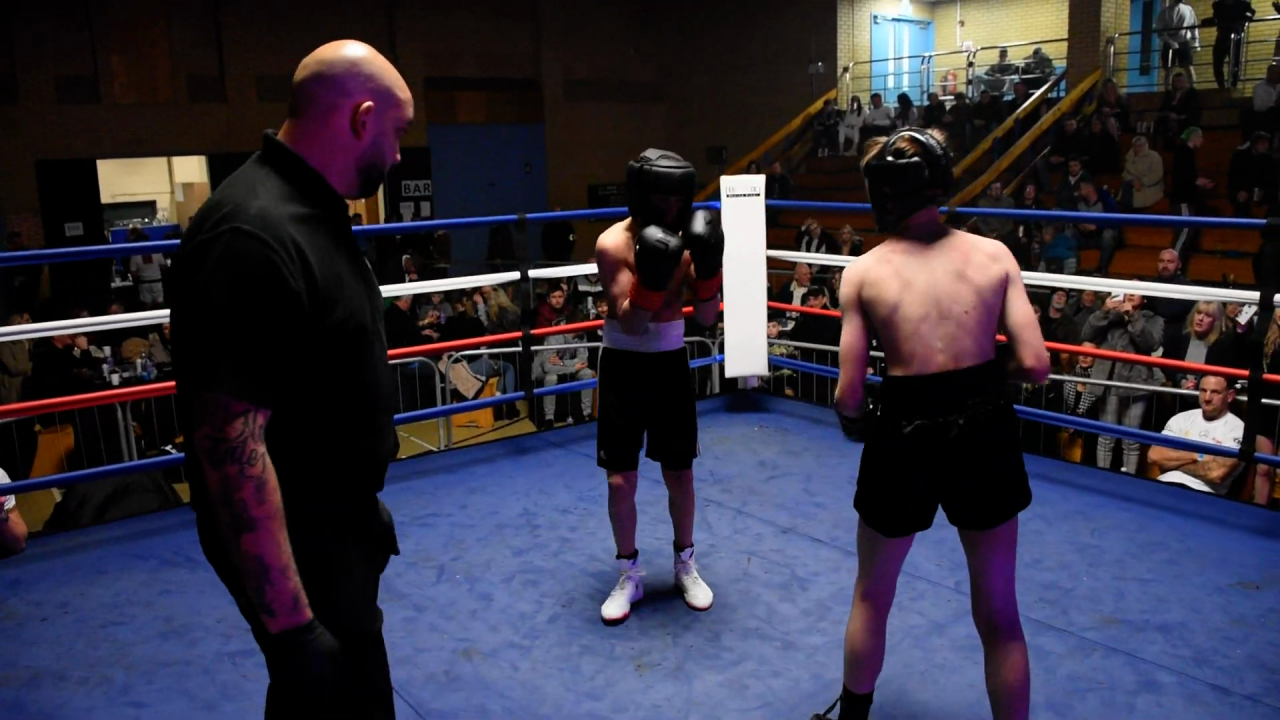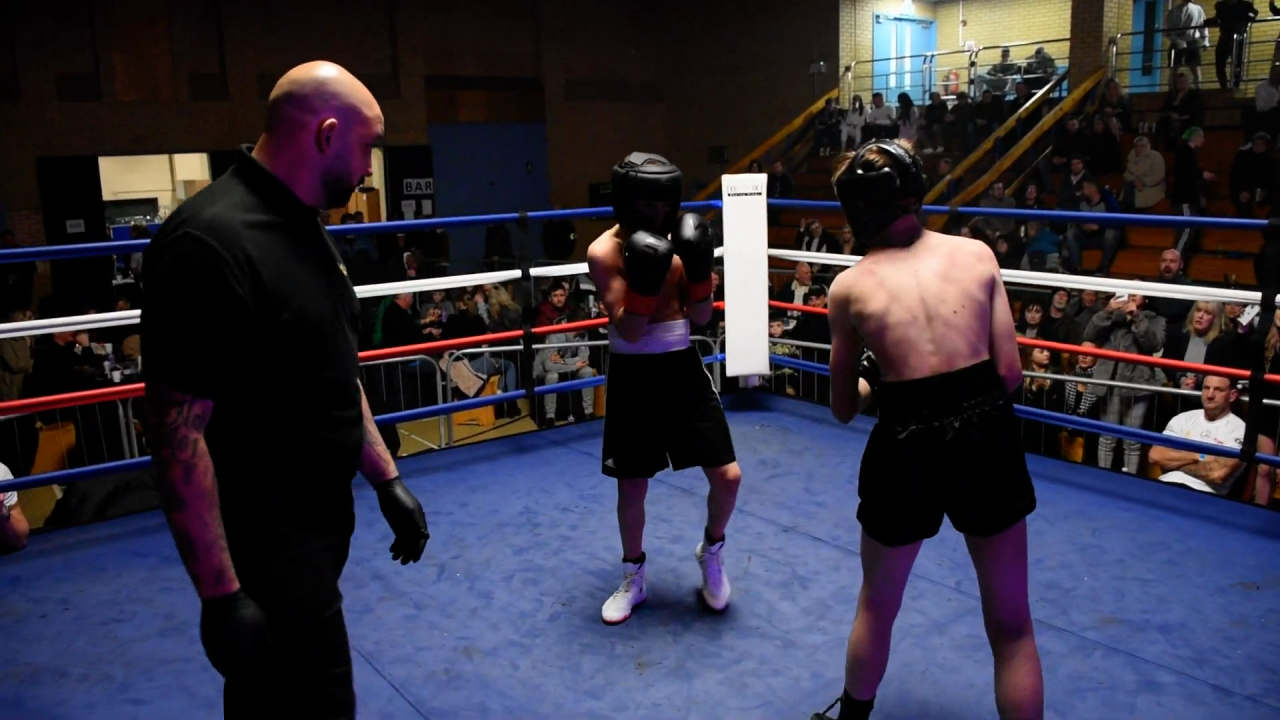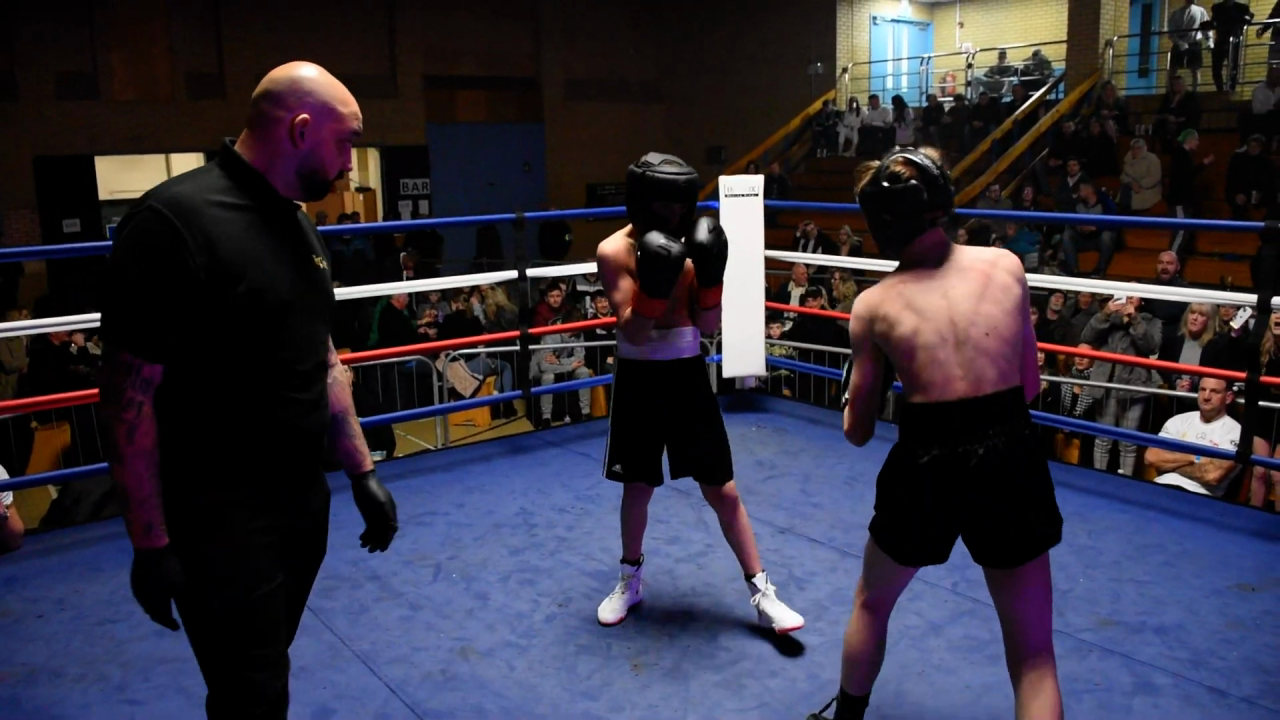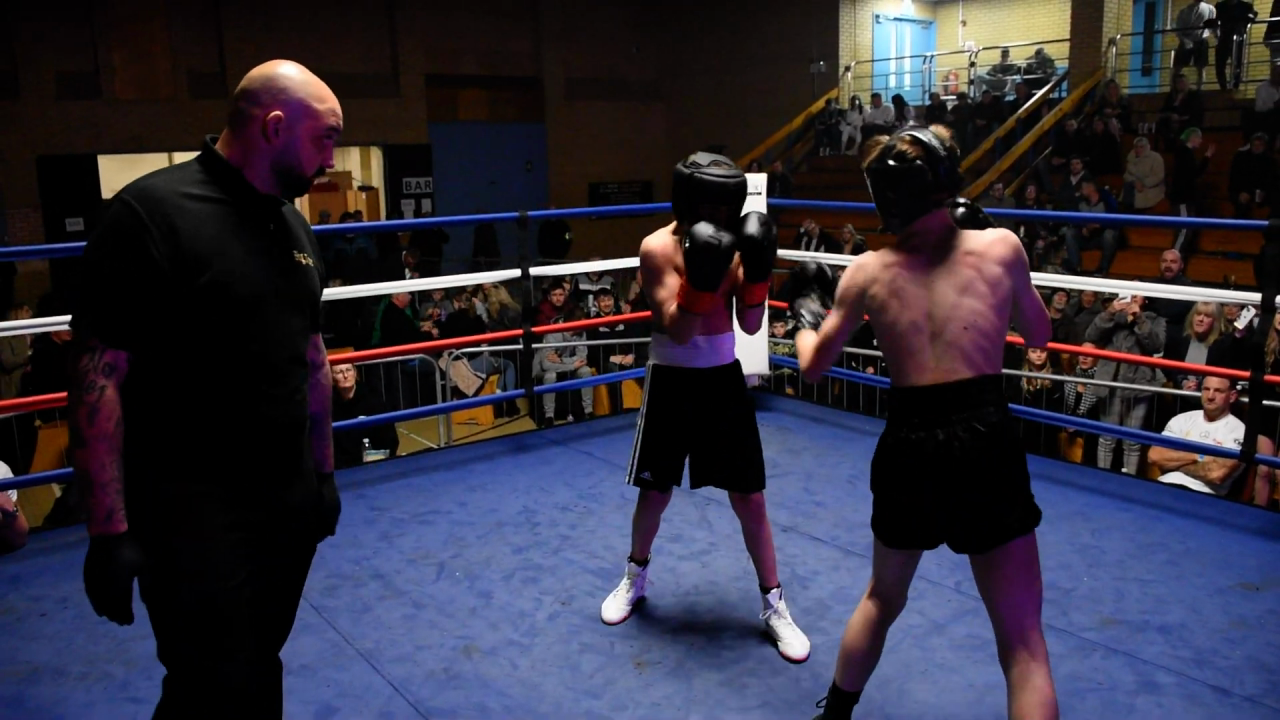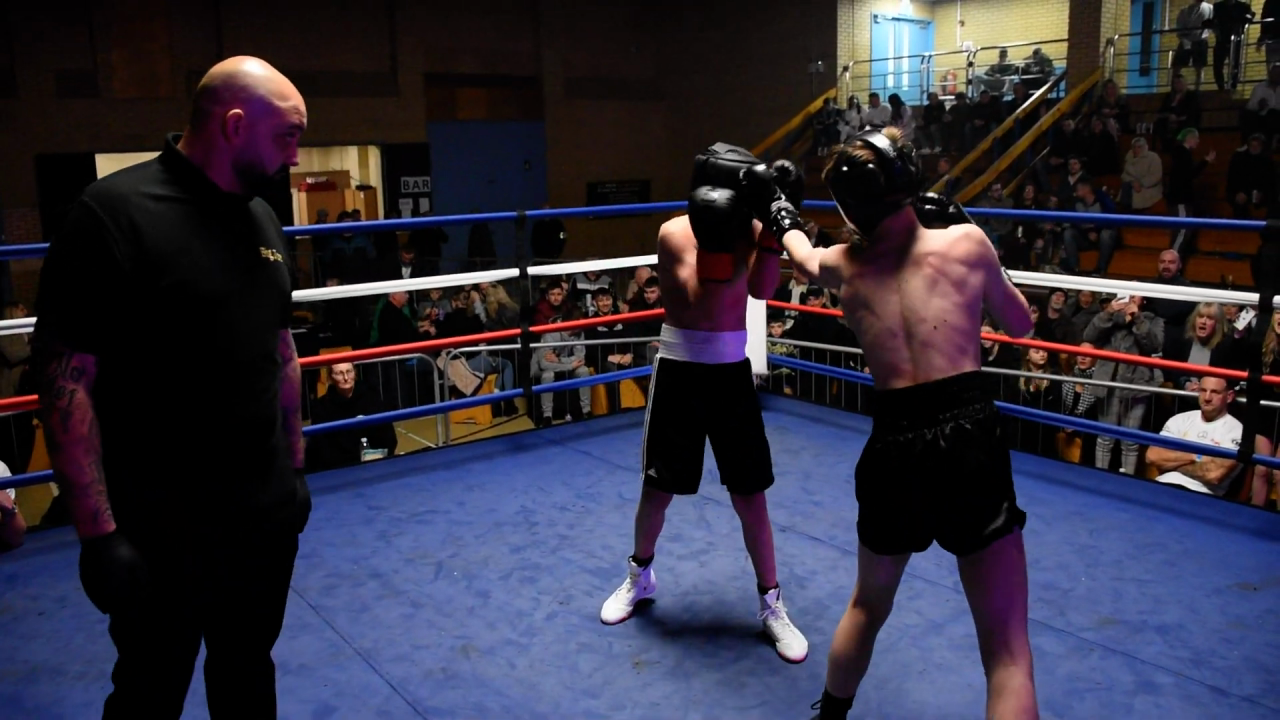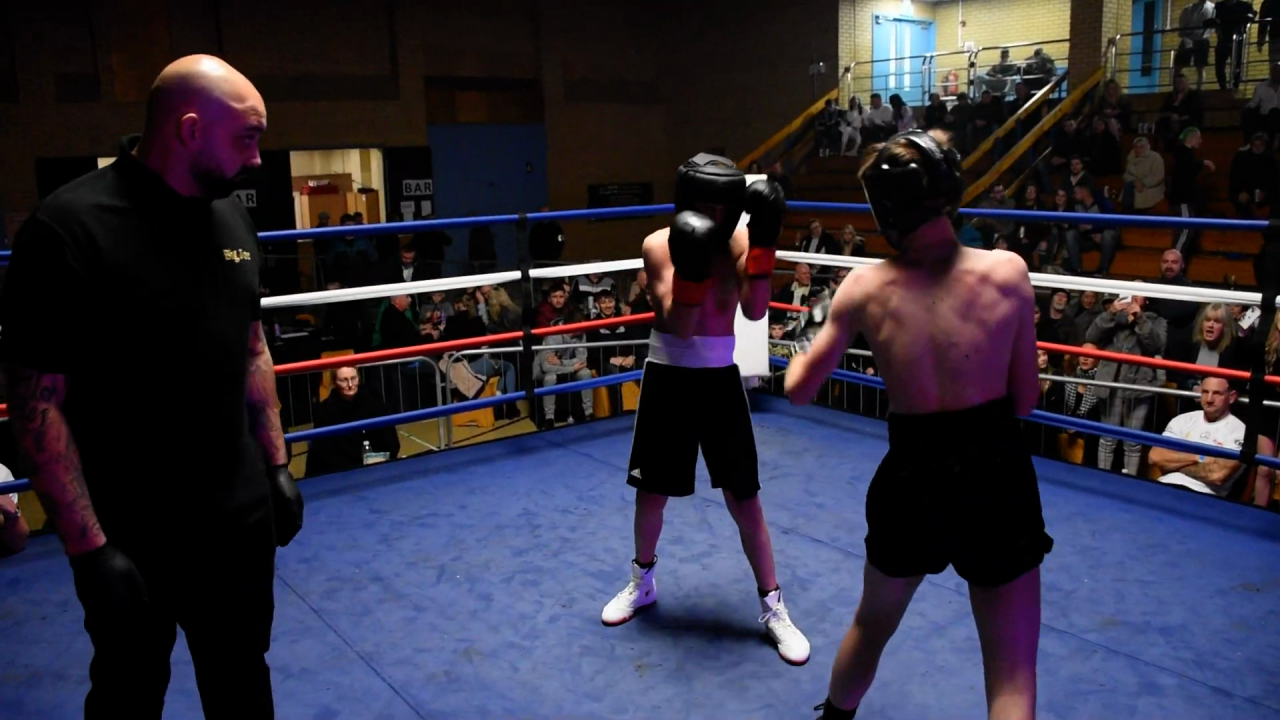
dt=0.2s
person 1, frame 1
left shoulder: (306, 213)
right shoulder: (255, 235)
right elbow: (232, 445)
left wrist: (365, 502)
right wrist: (290, 621)
left hip: (333, 519)
right hip: (294, 543)
person 1, frame 2
left shoulder: (299, 227)
right shoulder: (211, 241)
right elbow: (179, 430)
left wrist: (388, 480)
right wrist: (220, 593)
left hip: (314, 514)
right hip: (263, 533)
person 1, frame 3
left shoulder: (294, 224)
right shoulder: (177, 220)
right elbow: (130, 391)
left wrist: (363, 472)
right wrist: (153, 545)
left hip: (299, 501)
right hip: (219, 513)
person 1, frame 4
left shoulder: (291, 224)
right shoulder: (151, 213)
right elbow: (98, 377)
left wrist: (322, 472)
right wrist: (110, 530)
left hip: (285, 500)
right hip: (191, 508)
person 1, frame 5
left shoulder: (262, 218)
right shoulder: (113, 214)
right elbow: (66, 382)
left wrist: (295, 467)
right wrist: (99, 532)
left hip: (264, 501)
right hip: (162, 514)
person 1, frame 6
left shoulder: (229, 214)
right shoulder: (69, 227)
left wrist: (277, 465)
right wrist: (88, 547)
left hip: (237, 503)
right hip: (131, 520)
person 2, frame 1
left shoulder: (864, 273)
right shoulder: (994, 255)
left elbow: (848, 395)
right elbow: (1033, 365)
left wrist: (856, 418)
left hip: (904, 435)
right hip: (983, 432)
left knee: (872, 595)
right knee: (998, 613)
person 2, frame 2
left shoulder: (849, 286)
right shoulder: (976, 254)
left elbow: (844, 407)
right elbow: (1009, 372)
left hip: (906, 443)
right hip: (985, 434)
left knee: (877, 604)
right knee: (1011, 624)
person 2, frame 3
left shoulder: (875, 305)
right shoulder: (1004, 266)
left elbow: (858, 430)
right elbow: (1030, 387)
left wrist: (851, 394)
left hip: (924, 465)
right hip: (1008, 461)
left knee: (872, 602)
right knee: (1032, 657)
person 2, frame 4
left shoulder: (868, 274)
right shoulder: (999, 248)
left elbow: (813, 365)
right elbow: (1040, 335)
left wrist: (808, 309)
left hip: (907, 451)
right hip: (984, 444)
left knee: (882, 600)
right knee: (1023, 647)
person 2, frame 5
left shoulder: (844, 266)
right shoulder: (965, 243)
left elbow: (804, 256)
right elbow: (1021, 326)
left wrist: (781, 218)
left hip: (892, 451)
right hip: (970, 445)
left knee: (868, 604)
right knee: (1007, 650)
person 2, frame 6
left shoulder: (865, 290)
right shoulder: (1007, 271)
left elbow: (799, 388)
right elbow: (1026, 399)
left wrist: (801, 364)
left hip: (911, 478)
right hip: (996, 477)
left knee: (872, 623)
person 3, frame 1
left shoulder: (688, 240)
right shoulder: (613, 244)
left elbow: (707, 317)
right elbow: (631, 323)
left wrist: (707, 264)
right wrist: (653, 277)
left hip: (671, 363)
right hip: (623, 365)
left knee: (679, 476)
right knee: (620, 481)
left ankle: (685, 563)
right ankle: (628, 574)
person 3, frame 2
left shoulder: (681, 240)
right shoulder: (604, 251)
left elbow: (700, 319)
right elbow: (629, 331)
left wrist: (700, 268)
right wrist: (645, 283)
left hip: (681, 366)
right hip: (631, 373)
left knee: (727, 475)
right knee: (632, 485)
left ankle: (712, 551)
right ankle: (634, 577)
person 3, frame 3
left shoulder: (693, 242)
right shoulder: (614, 251)
left elbow: (707, 326)
right elbow: (634, 334)
left wrist: (709, 274)
right wrist: (654, 284)
left hip: (687, 375)
right hip: (639, 378)
left knee: (723, 491)
right knee: (636, 489)
left ankle: (761, 592)
right ankle: (629, 580)
person 3, frame 4
left shoulder: (734, 246)
right shoulder: (658, 247)
left elbow: (750, 325)
right elbow: (679, 330)
left wrist: (757, 269)
right wrist: (700, 278)
left hip: (724, 378)
right hip: (672, 381)
left knee: (750, 499)
right knee: (654, 494)
left ankle: (774, 606)
right ankle: (635, 578)
person 3, frame 5
left shoulder: (750, 229)
right shoulder: (676, 233)
left elbow: (762, 291)
right elbow: (707, 311)
right wrist: (715, 243)
left hip: (732, 375)
right hip: (680, 376)
left knee: (751, 500)
right knee: (659, 491)
left ankle: (772, 606)
right ankle: (639, 577)
person 3, frame 6
left shoulder: (739, 240)
right shoulder: (659, 245)
left elbow: (755, 309)
right elbow: (677, 325)
left wrist: (764, 237)
right wrist: (692, 269)
left hip: (720, 381)
right hip: (668, 380)
left knee: (745, 502)
right knee: (651, 493)
left ankle: (773, 608)
right ankle: (641, 581)
